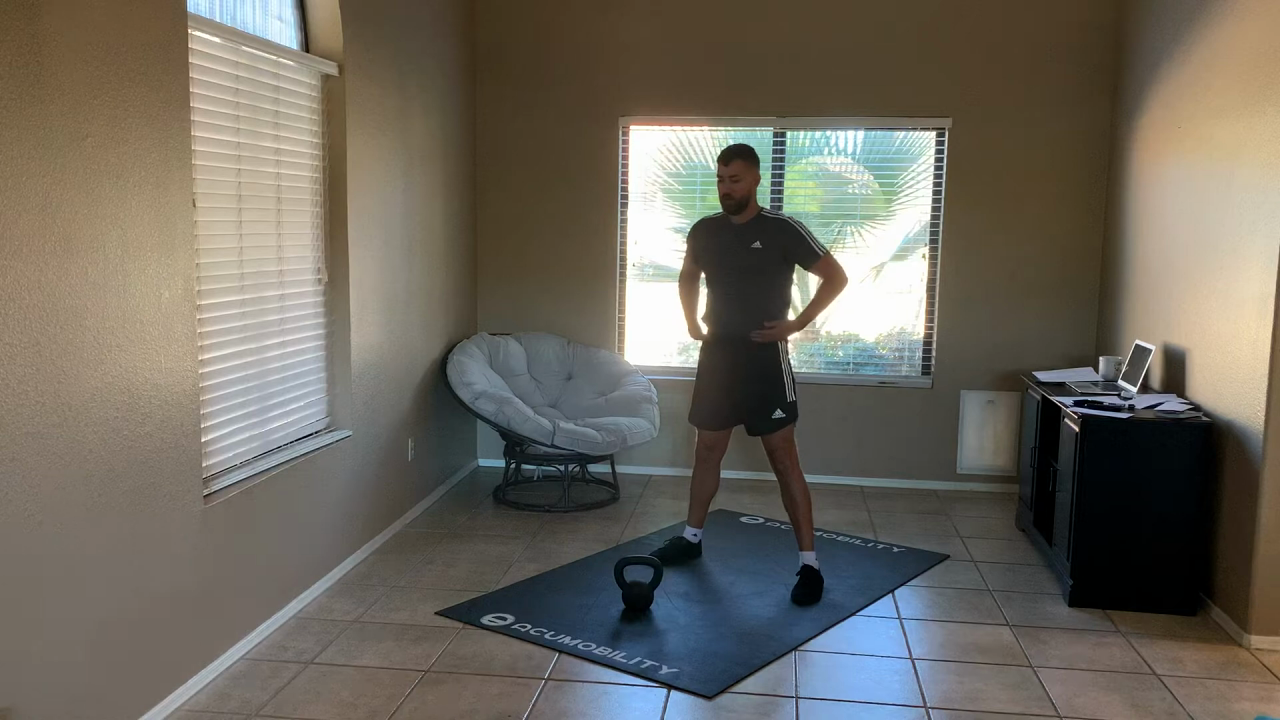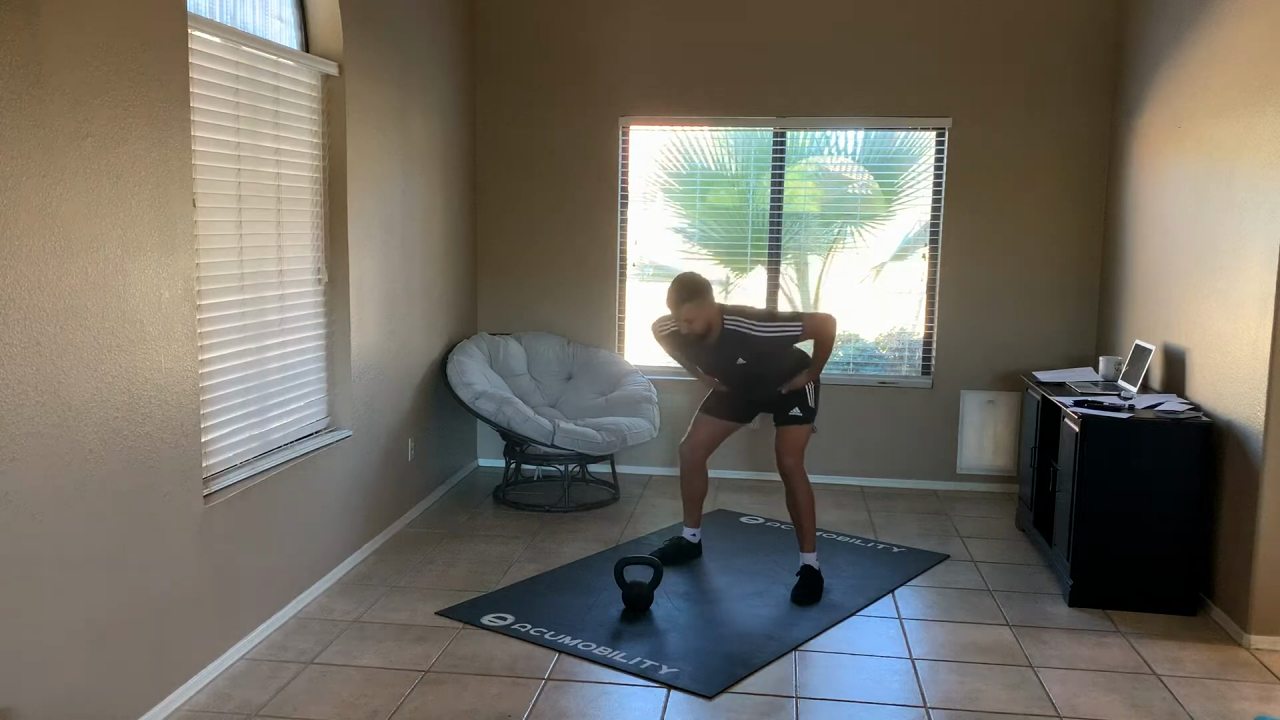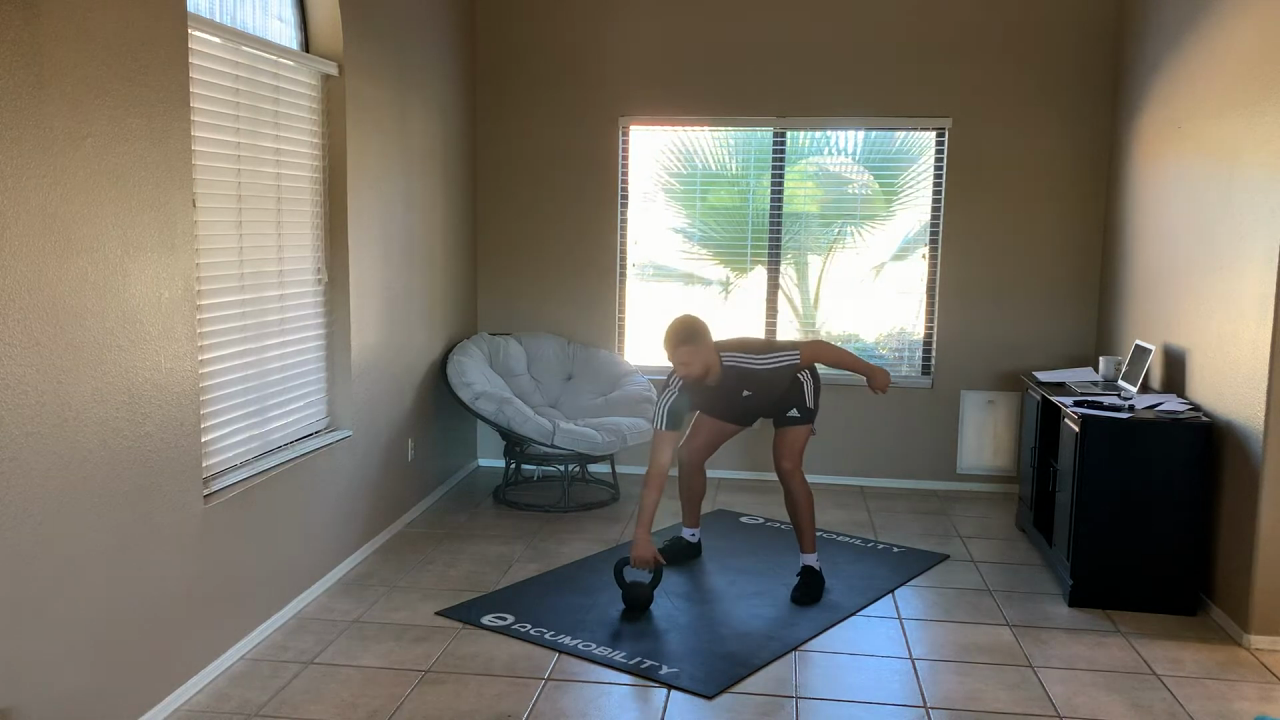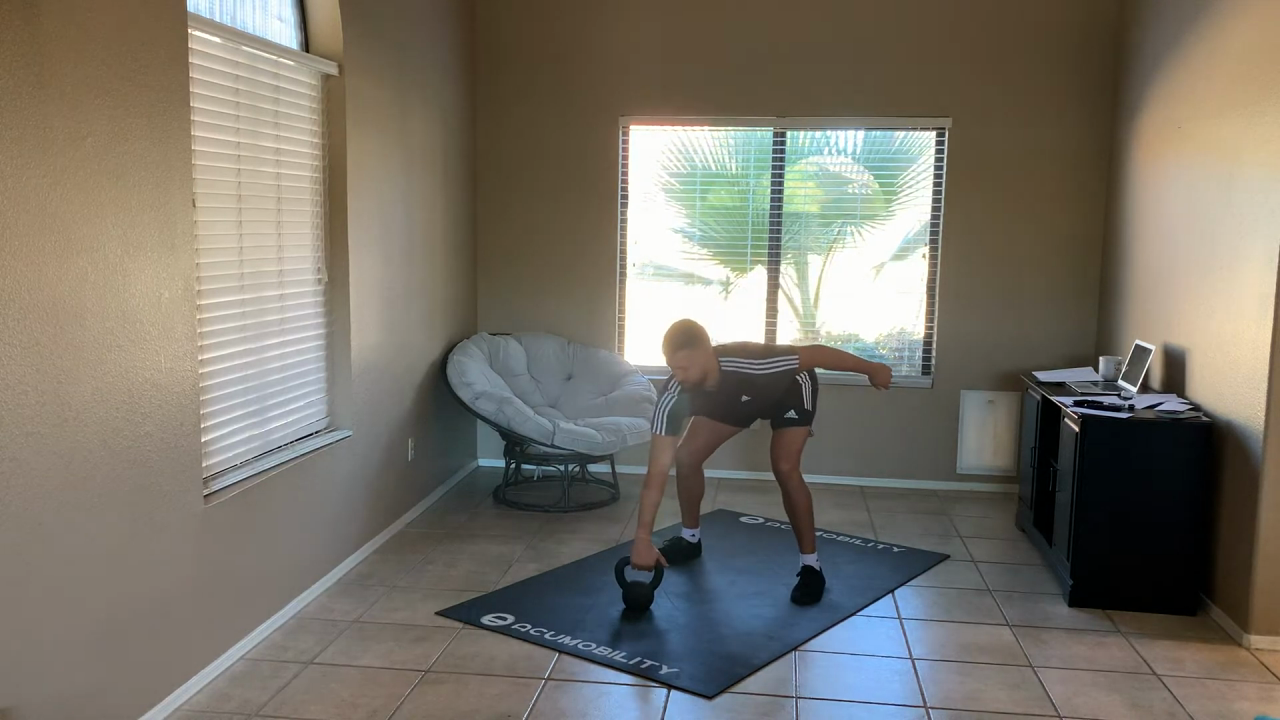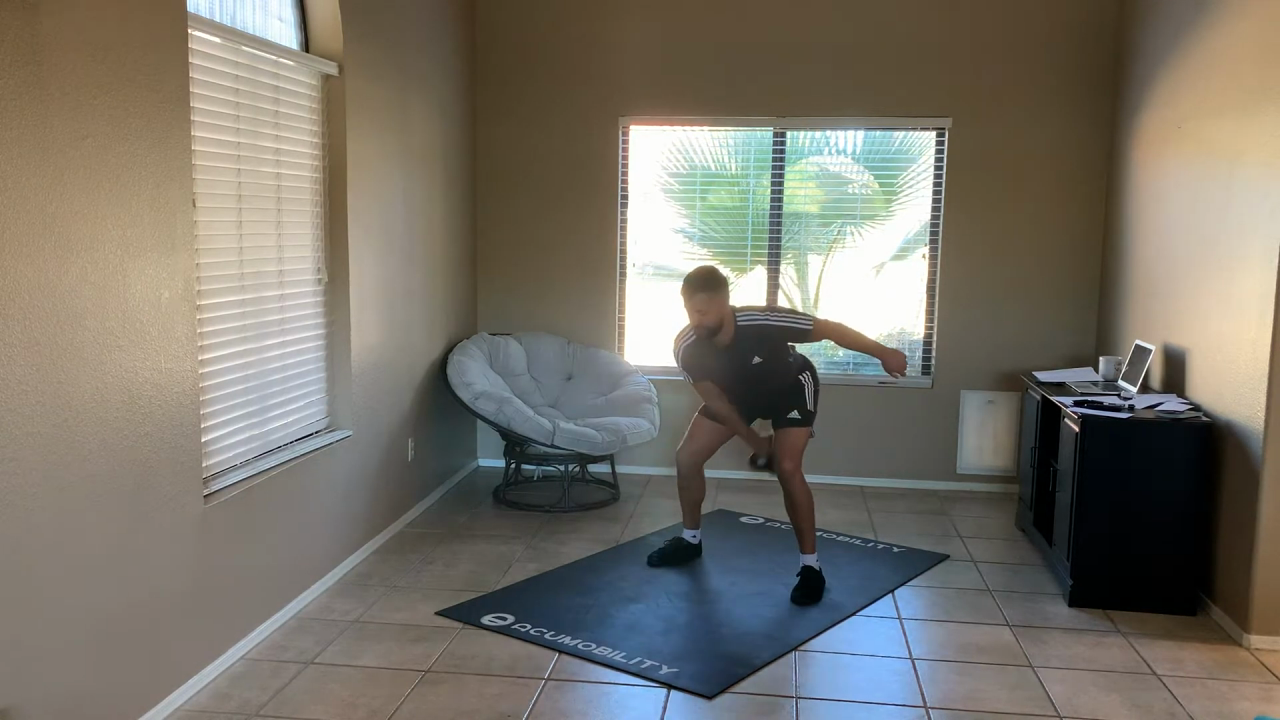
dt=0.7s
person 1, frame 1
left shoulder: (782, 230)
right shoulder: (704, 231)
left elbow: (836, 277)
right elbow: (688, 276)
left wrist: (798, 323)
right wrist: (690, 319)
left hip: (765, 356)
right hip: (716, 353)
left knee: (783, 458)
right knee: (707, 452)
left ankle: (809, 563)
right ankle: (692, 537)
person 1, frame 2
left shoulder: (754, 328)
right shoulder: (676, 330)
left elbow: (826, 323)
right elbow: (658, 329)
left wrist: (813, 375)
right wrist: (697, 371)
left hip: (790, 383)
right hip: (737, 386)
left knee: (789, 464)
right knee: (691, 450)
left ankle: (809, 565)
right ankle: (690, 539)
person 1, frame 3
left shoulder: (752, 359)
right shoulder: (675, 393)
left elbow: (817, 349)
right elbow: (659, 464)
left wrist: (870, 372)
right wrist: (642, 535)
left hip: (792, 387)
right hip: (733, 397)
left knee: (787, 467)
right knee: (689, 455)
left ankle: (810, 566)
right ankle: (690, 539)
person 1, frame 4
left shoulder: (750, 364)
right shoulder: (674, 397)
left elbow: (814, 354)
right elbow: (658, 469)
left wrist: (871, 369)
right wrist: (642, 538)
left hip: (789, 389)
left knee: (784, 468)
right knee: (685, 457)
left ankle: (811, 567)
right ankle: (690, 539)
person 1, frame 5
left shoulder: (764, 323)
right shoulder: (687, 348)
left elbow: (829, 329)
right elbow: (715, 400)
left wrist: (884, 354)
right wrist: (754, 441)
left hip: (792, 388)
right hip: (738, 392)
left knee: (786, 468)
right knee: (687, 457)
left ankle: (810, 566)
right ankle: (690, 539)
